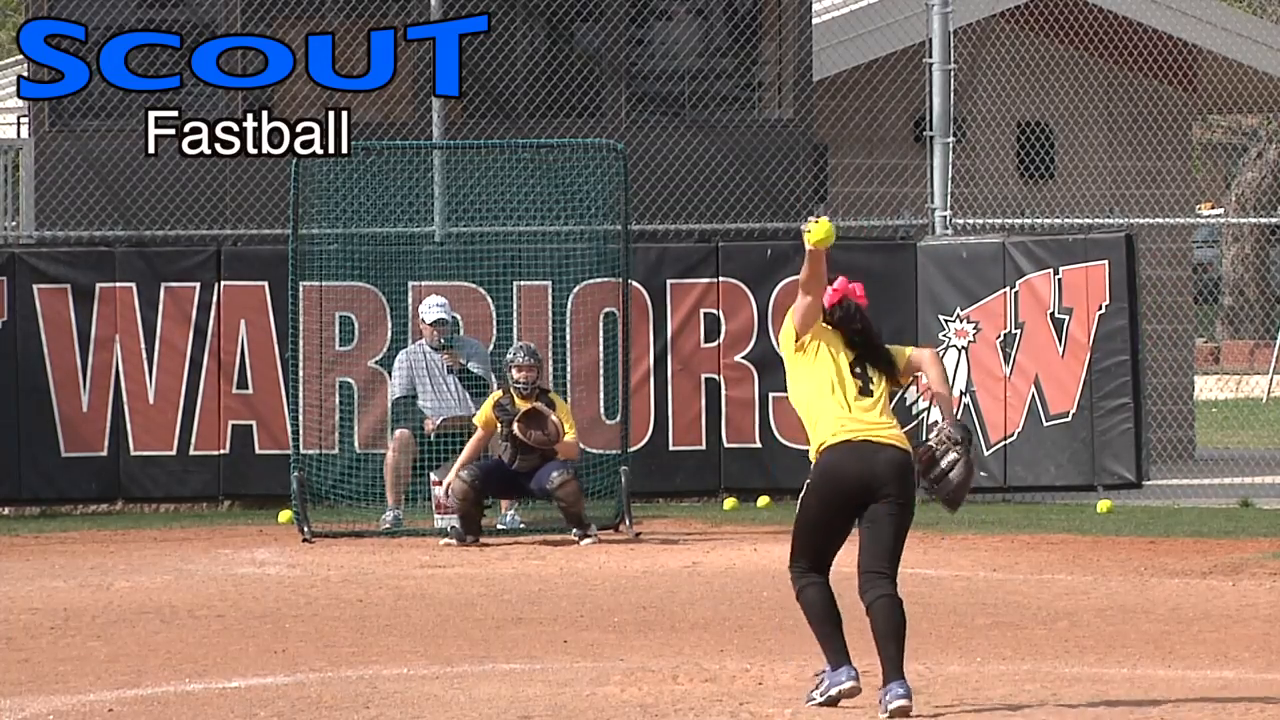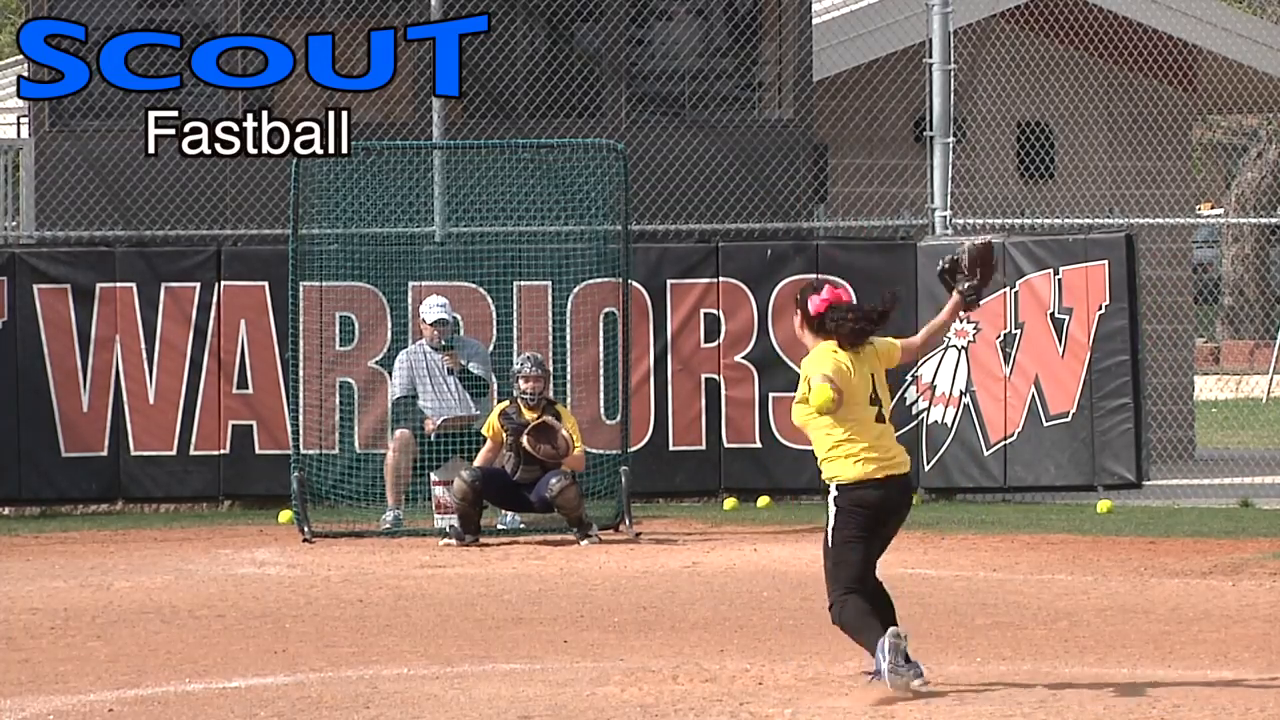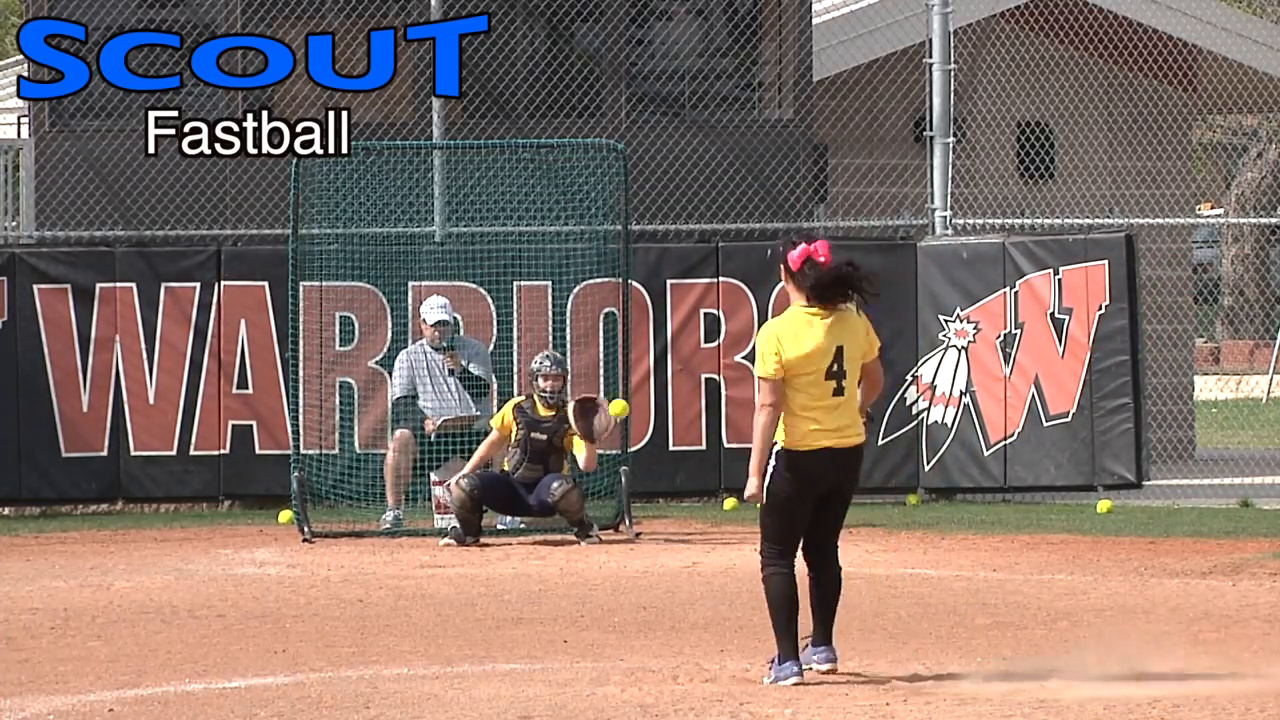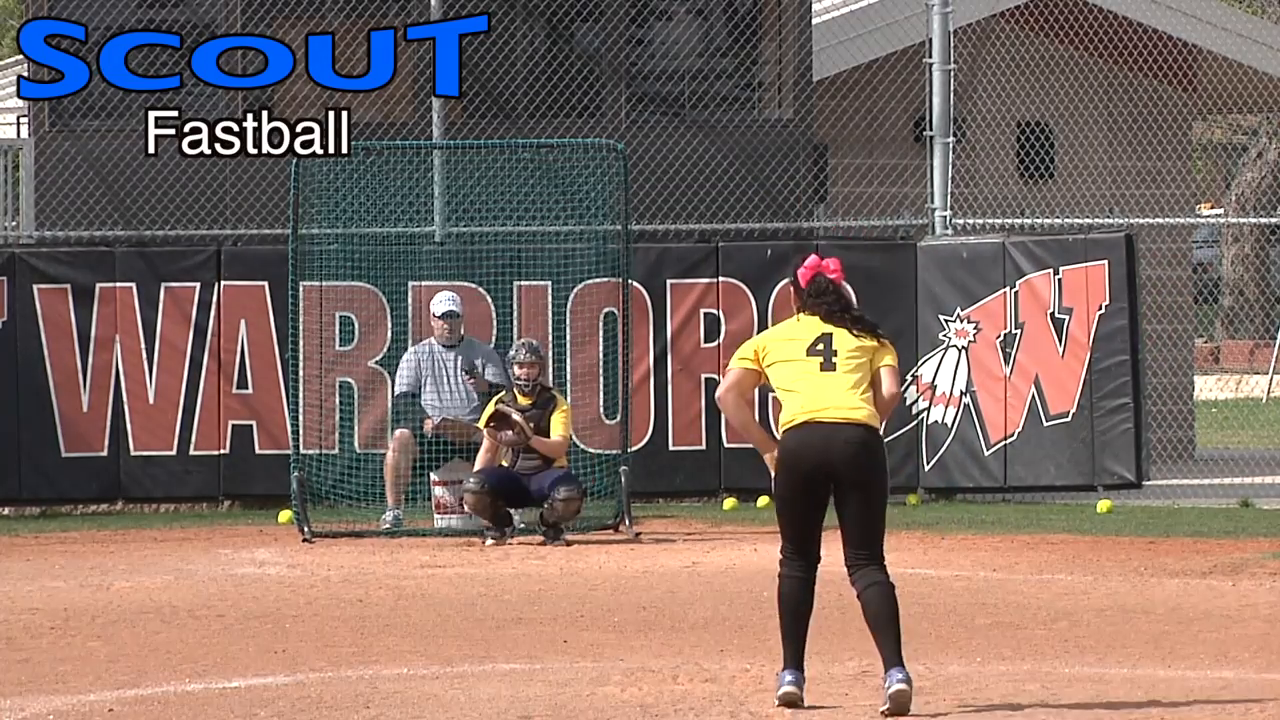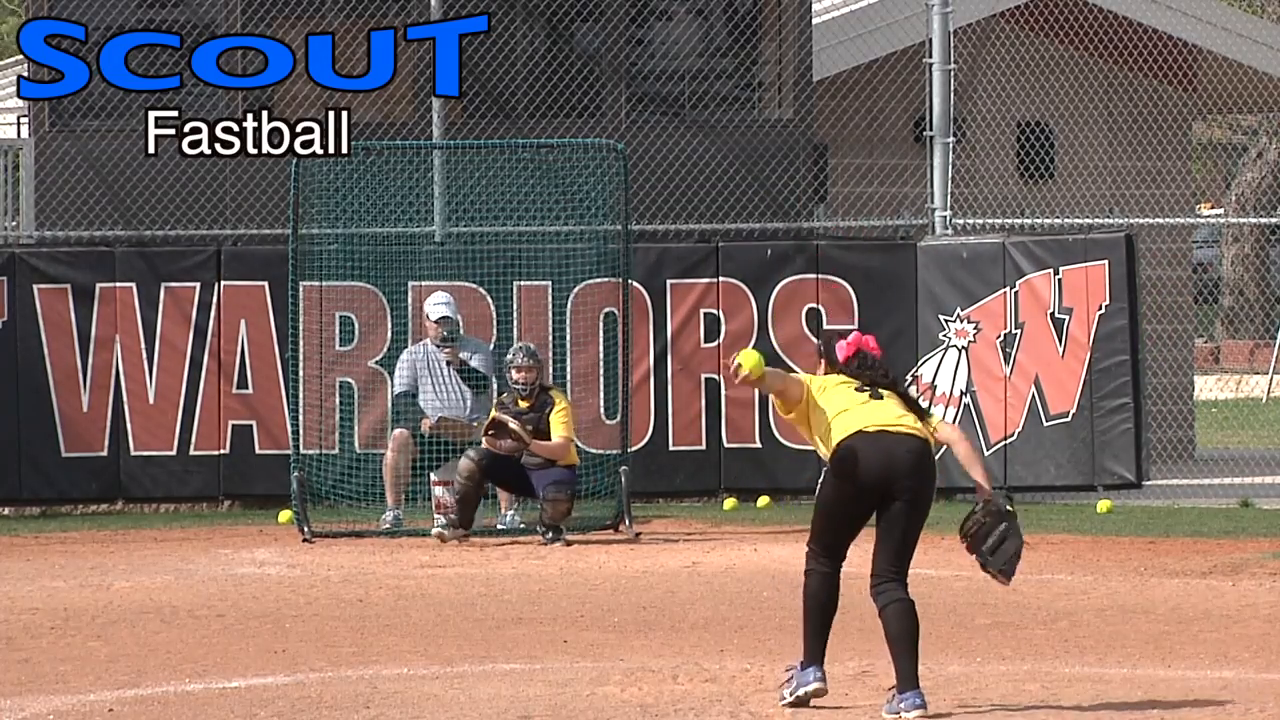
dt=0.5s
person 1, frame 1
left shoulder: (802, 339)
right shoulder: (882, 355)
left elbow: (807, 291)
right elbow: (927, 359)
left wrist: (813, 253)
right wrist: (948, 424)
left hip: (840, 462)
right hip: (893, 464)
left knee: (807, 573)
right knee: (878, 583)
left ankle: (840, 669)
person 1, frame 2
left shoulder: (819, 365)
right shoulder: (872, 349)
left elbow: (803, 421)
right elbow: (919, 344)
right wrist: (953, 307)
left hip: (856, 491)
right hip: (898, 484)
left knee: (846, 601)
right knee: (858, 576)
left ankle: (886, 643)
right ankle: (900, 661)
person 1, frame 3
left shoulder: (777, 332)
right shoulder: (854, 319)
left elbow: (768, 409)
right elbow: (873, 382)
left wrist: (756, 474)
left hip: (799, 457)
right hip: (848, 453)
left knee: (777, 557)
right knee: (821, 550)
left ankle: (788, 661)
right ankle: (822, 647)
person 1, frame 4
left shoulder: (772, 338)
right shoulder: (870, 335)
left elbow: (728, 395)
right elbow: (890, 393)
left wrist: (766, 448)
left hip: (801, 444)
right hip: (859, 442)
left knee: (797, 562)
right knee: (866, 564)
left ankle: (792, 674)
right ankle: (895, 671)
person 1, frame 5
left shoulder: (808, 389)
right shoulder: (895, 396)
left elbow: (780, 381)
right elbow: (951, 434)
left wrist: (755, 374)
right wrist: (984, 486)
left hip: (858, 457)
right hip: (912, 456)
left knee: (822, 560)
right knee: (890, 580)
left ankle: (811, 670)
person 2, frame 1
left shoulder: (473, 349)
right shoulder: (407, 356)
left elbow: (482, 390)
right elbow: (400, 404)
left wrist: (458, 367)
right wrist: (422, 420)
left hip: (470, 428)
right hip: (426, 430)
right knee: (401, 437)
right ankle: (393, 511)
person 2, frame 2
left shoulder: (474, 349)
right shoulder: (408, 357)
left elbow: (482, 390)
right elbow: (401, 404)
left wrist: (460, 369)
right wrist: (422, 421)
left hip: (473, 428)
right hip: (429, 431)
right knee: (401, 438)
right ankle: (393, 511)
person 2, frame 3
left shoulder: (474, 349)
right shoulder: (408, 357)
left elbow: (482, 391)
right elbow: (401, 404)
left wrist: (460, 370)
right wrist: (422, 420)
left hip: (473, 429)
right hip: (429, 432)
right knee: (401, 438)
right ankle: (393, 510)
person 2, frame 4
left shoulder: (483, 352)
right shoulder: (415, 354)
right elbow: (403, 399)
left wrist: (486, 386)
right wrist: (422, 419)
left hip: (474, 430)
right hip: (431, 431)
right knee: (401, 438)
right ankle: (393, 511)
person 2, frame 5
left shoulder: (477, 348)
right shoulder: (411, 355)
left elbow: (482, 385)
right elbow: (402, 399)
left wrist: (459, 363)
right wrist: (421, 419)
left hip: (473, 430)
right hip: (430, 431)
right knee: (400, 437)
left ankle: (510, 512)
right ankle: (394, 511)
person 3, frame 1
left shoulder: (553, 403)
right shoulder: (497, 402)
left elbow: (574, 451)
right elbow: (480, 438)
left wrist: (554, 440)
right wrist: (454, 471)
left hip: (543, 468)
right hip: (509, 470)
left knee: (563, 478)
right knee: (465, 478)
left ankle: (582, 528)
right ankle: (467, 532)
person 3, frame 2
left shoulder: (560, 415)
right shoulder: (503, 412)
left elbow: (580, 464)
right elbow: (490, 450)
right wrist: (467, 485)
left hip: (544, 488)
right hip: (511, 485)
left knee: (562, 483)
right knee: (466, 479)
left ankle: (583, 529)
right ankle: (467, 531)
person 3, frame 3
left shoulder: (570, 418)
right shoulder: (516, 407)
left elbow: (587, 465)
right elbow: (493, 443)
left wrist: (589, 439)
right wrist: (464, 473)
left hip: (545, 492)
right hip: (512, 486)
left knee: (563, 487)
right knee: (465, 488)
left ankle: (584, 529)
right ankle: (468, 532)
person 3, frame 4
left shoulder: (555, 403)
right shoulder: (500, 403)
left elbow: (560, 449)
right elbow: (488, 449)
left wrist: (528, 437)
right wrist: (474, 487)
left hip: (546, 475)
right hip: (511, 477)
left knee: (570, 494)
right knee: (473, 489)
left ankle: (550, 526)
right ankle: (501, 526)
person 3, frame 5
left shoulder: (555, 403)
right shoulder: (503, 404)
left elbow: (561, 450)
left wrist: (528, 442)
right wrist: (465, 480)
left hip: (554, 469)
right hip: (518, 469)
left knee: (557, 496)
right knee: (472, 459)
left ankle: (550, 528)
right ankle: (460, 524)
